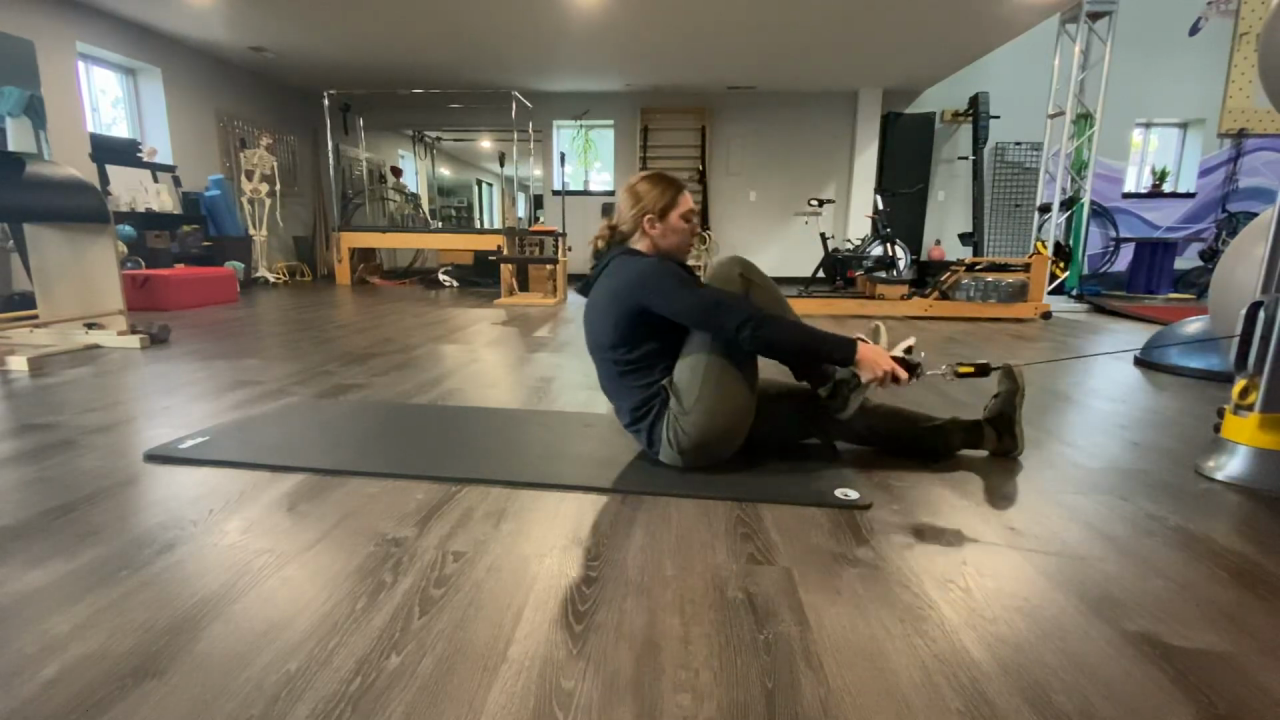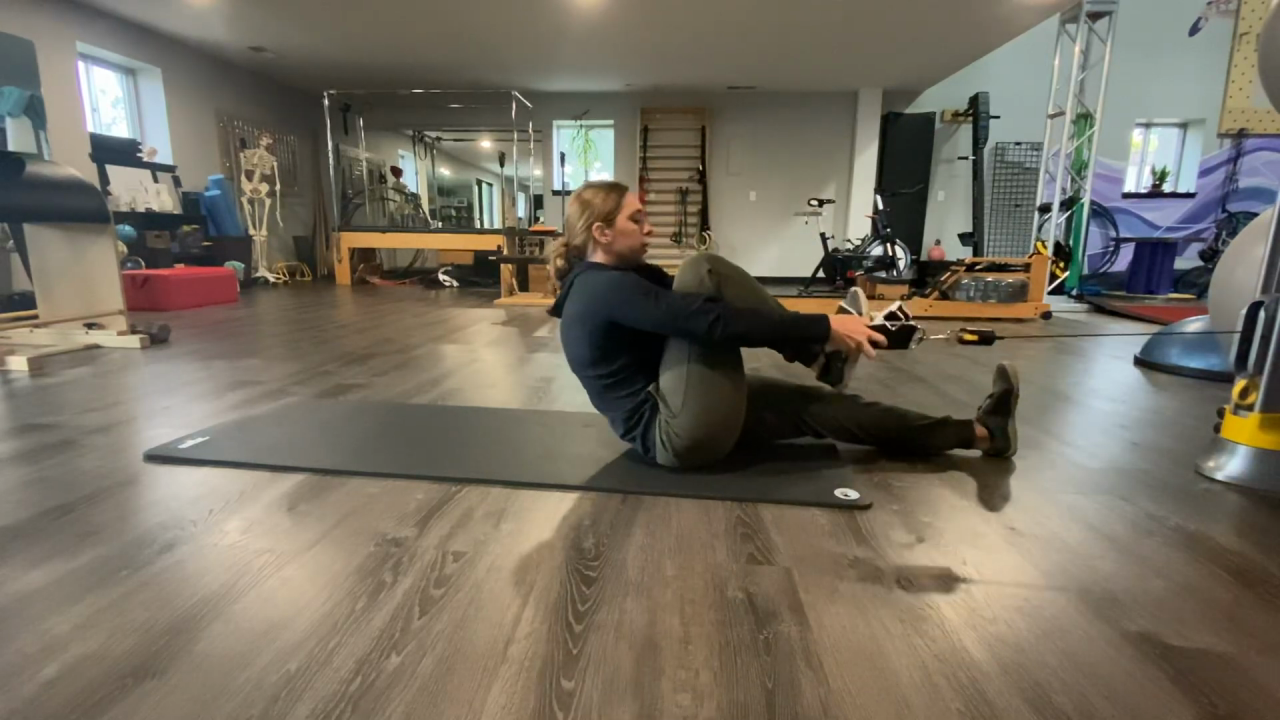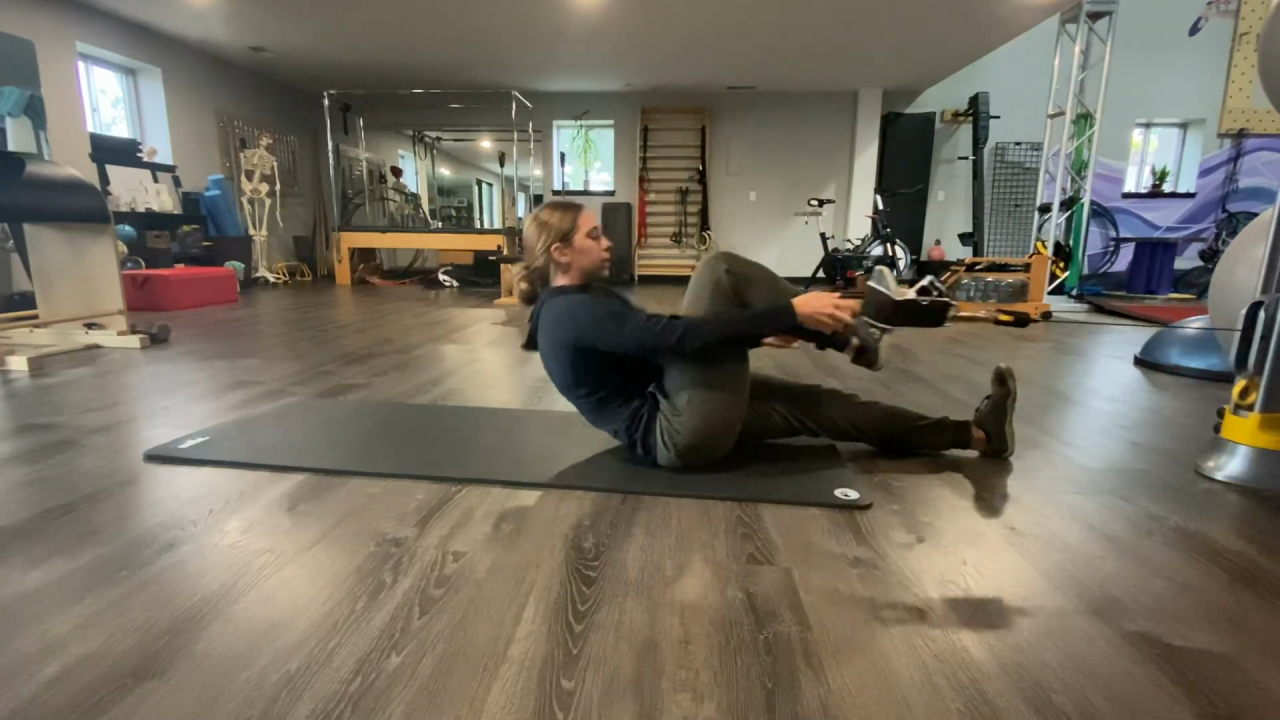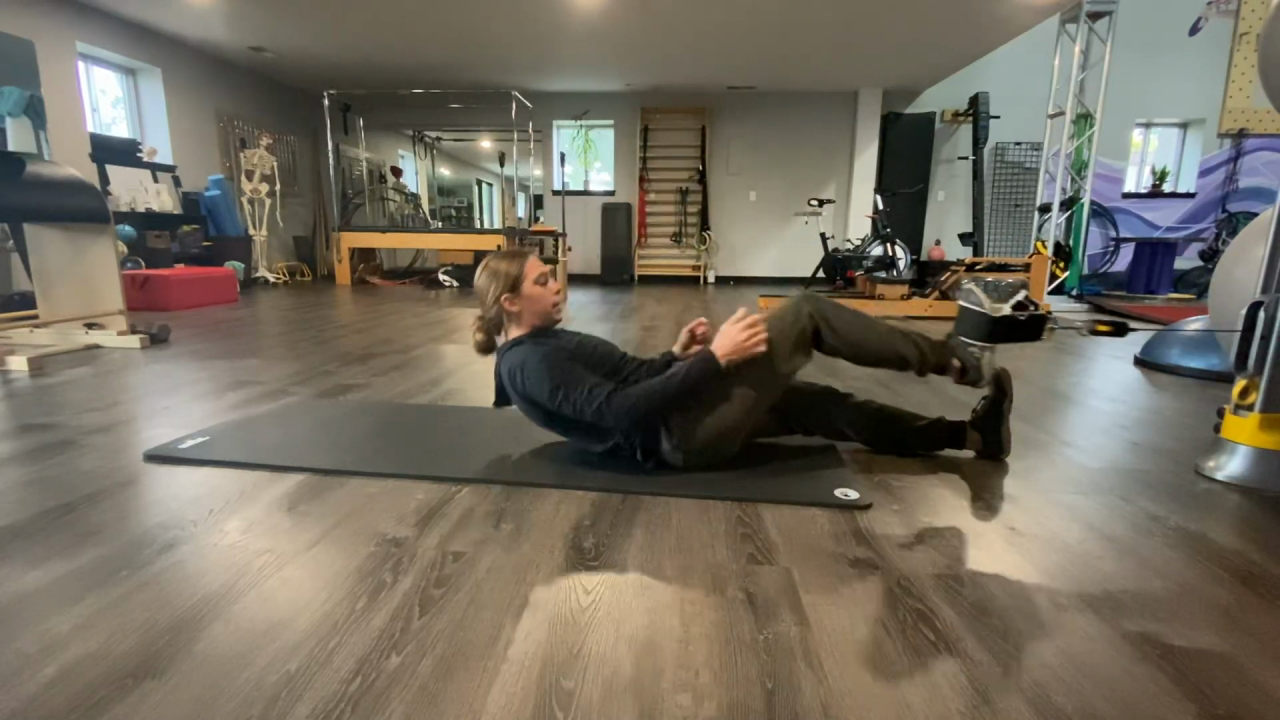
dt=0.4s
person 1, frame 1
left shoulder: (634, 270)
right shoulder: (645, 276)
left elbow: (725, 322)
right elbow: (743, 325)
right wrist: (850, 353)
left hip: (681, 421)
right hip: (685, 432)
left knee: (824, 408)
right knee: (732, 275)
left ankle: (983, 433)
right ankle: (832, 384)
person 1, frame 2
left shoulder: (615, 278)
right shoulder: (608, 290)
left elbow: (691, 311)
right elbow: (713, 321)
right wrist: (822, 329)
left hip: (679, 420)
right hip: (680, 435)
left knee: (816, 404)
right knee: (703, 272)
left ankle: (976, 433)
right ankle: (817, 357)
person 1, frame 3
left shoulder: (579, 302)
right shoulder: (575, 313)
left elbow: (659, 340)
right elbow: (679, 335)
left wrist: (758, 332)
right wrist: (790, 314)
left hip: (674, 415)
right hip: (681, 436)
left knee: (812, 404)
right knee: (719, 270)
left ankle: (973, 434)
right ankle: (846, 337)
person 1, frame 4
left shoulder: (541, 346)
right shoulder: (532, 364)
right elbow: (622, 412)
left wrist: (676, 356)
right wrist: (713, 359)
left hip: (676, 425)
right hip: (685, 436)
left knee: (813, 403)
right knee: (802, 314)
left ankle: (969, 435)
right ankle: (952, 363)
